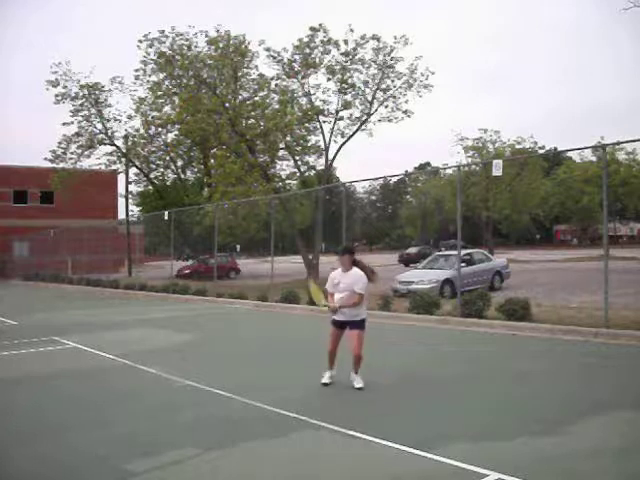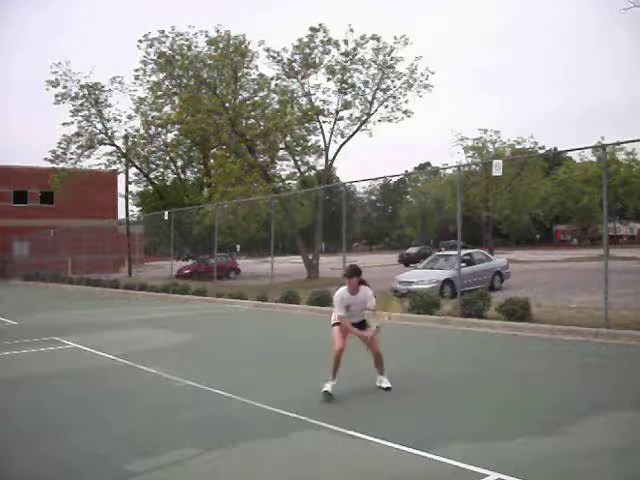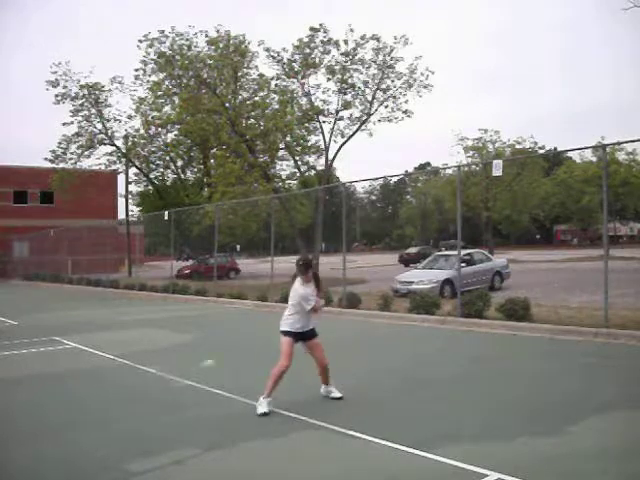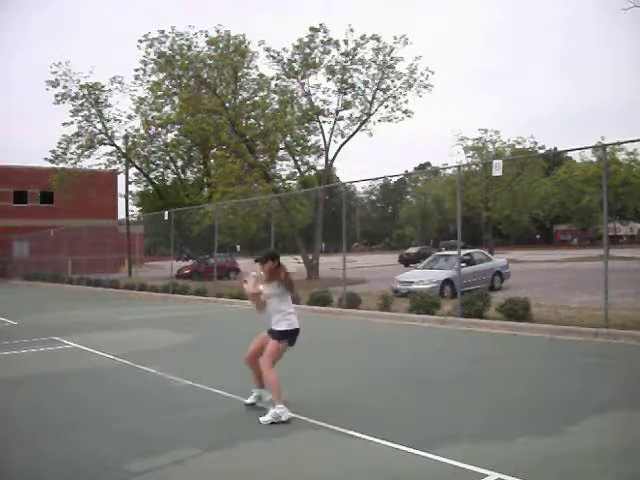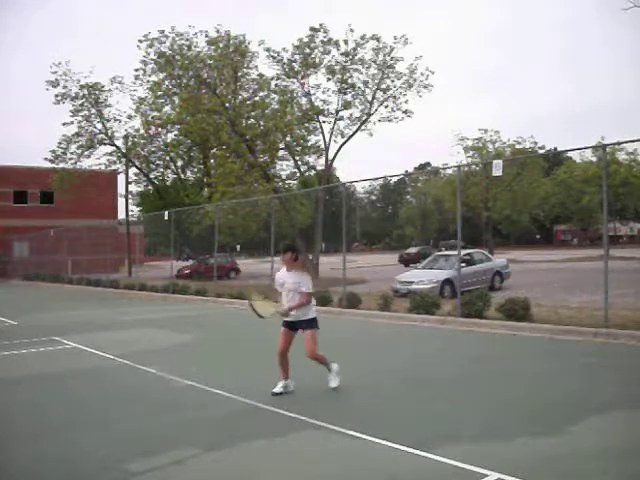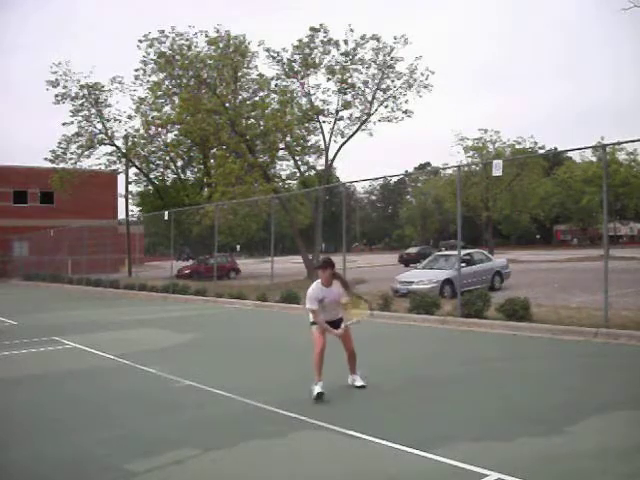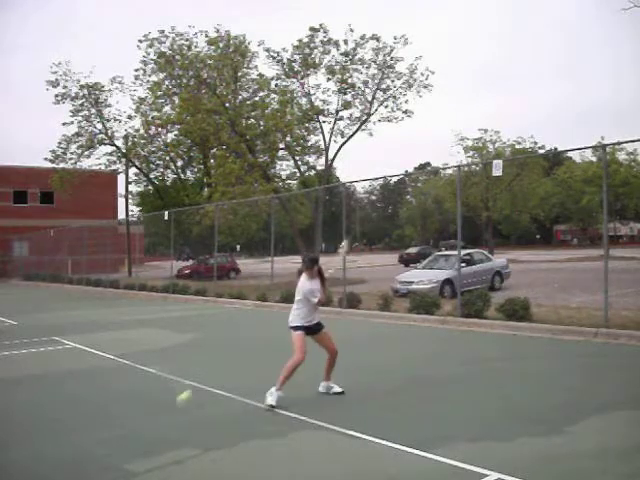
dt=0.5s
person 1, frame 1
left shoulder: (359, 275)
right shoulder: (334, 275)
left elbow: (359, 300)
right elbow: (330, 295)
left wrist: (339, 305)
right wrist: (332, 304)
left hip: (356, 318)
right hip: (339, 316)
left knee: (356, 353)
right knee: (331, 349)
left ankle: (355, 374)
right ankle: (330, 372)
person 1, frame 2
left shoulder: (367, 292)
right shoulder: (339, 295)
right elbow: (343, 321)
left wrist: (372, 330)
right wrist: (361, 334)
left hip: (359, 321)
right hip: (340, 322)
left knee: (376, 350)
right knee: (339, 348)
left ankle: (381, 377)
right ankle: (331, 382)
person 1, frame 3
left shoulder: (310, 281)
right shoulder: (302, 291)
right elbow: (316, 309)
left wrist: (317, 301)
right wrist: (320, 303)
left hip: (306, 327)
right hip: (290, 328)
left knee: (323, 363)
right knee: (284, 364)
left ankle: (327, 387)
right ankle: (265, 399)
person 1, frame 4
left shoulder: (278, 281)
right shoulder: (267, 282)
left elbow: (252, 293)
right elbow: (259, 307)
left wrist: (252, 283)
right wrist: (250, 284)
left hip: (287, 329)
right hip: (276, 327)
left knee: (265, 364)
right knee: (250, 356)
left ankle: (280, 410)
right ankle: (260, 391)
person 1, frame 5
left shoulder: (302, 274)
right shoulder: (279, 275)
left elbow: (307, 299)
left wrist: (289, 308)
right wrist: (282, 308)
left hip: (307, 317)
right hip: (289, 317)
left knee: (311, 353)
right knee: (281, 351)
left ankle: (331, 368)
right ankle: (286, 382)
person 1, frame 6
left shoulder: (340, 285)
right shoulder: (313, 291)
right elbow: (315, 316)
left wrist: (344, 324)
right wrist: (332, 331)
left hip: (336, 318)
right hip: (319, 321)
left knee: (350, 349)
right knee: (320, 347)
left ankle: (353, 376)
right ankle: (318, 385)
person 1, frame 7
left shoulder: (315, 275)
right shoulder: (308, 286)
right elbow: (321, 301)
right wrist: (323, 292)
left hip: (313, 322)
right hip: (298, 323)
left knee: (333, 351)
right knee: (299, 358)
left ankle: (326, 384)
right ankle: (275, 391)
